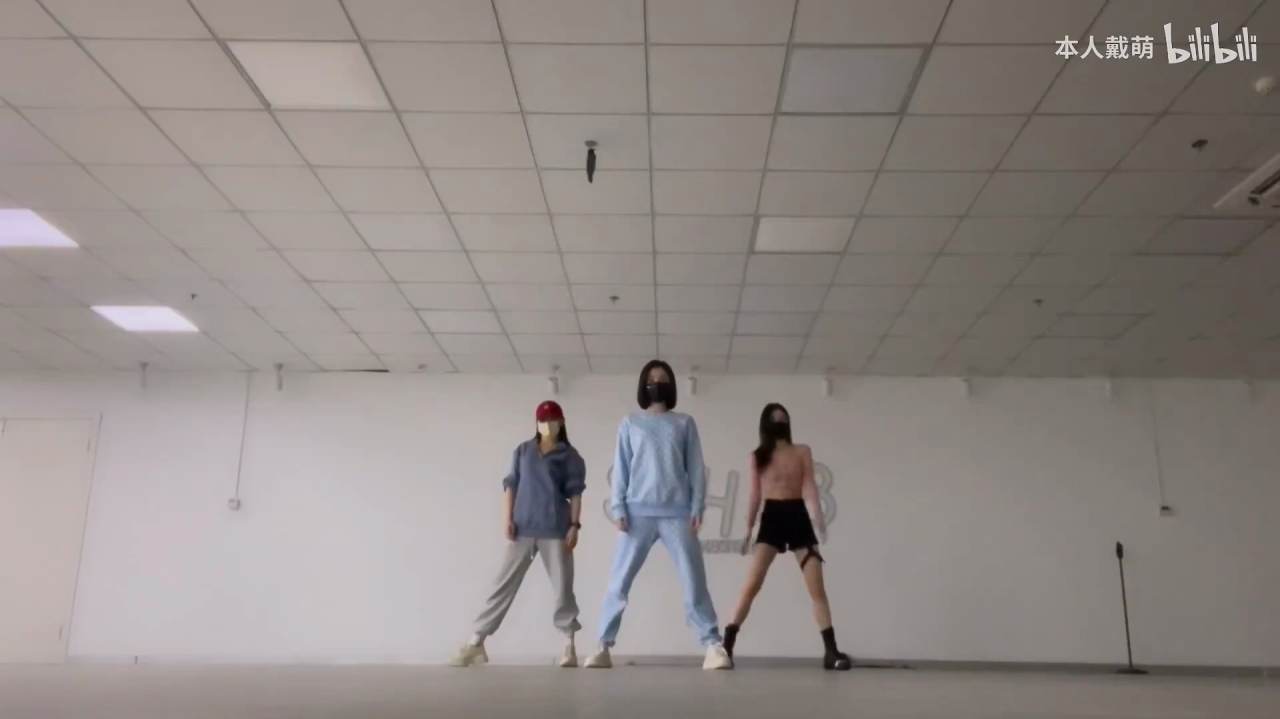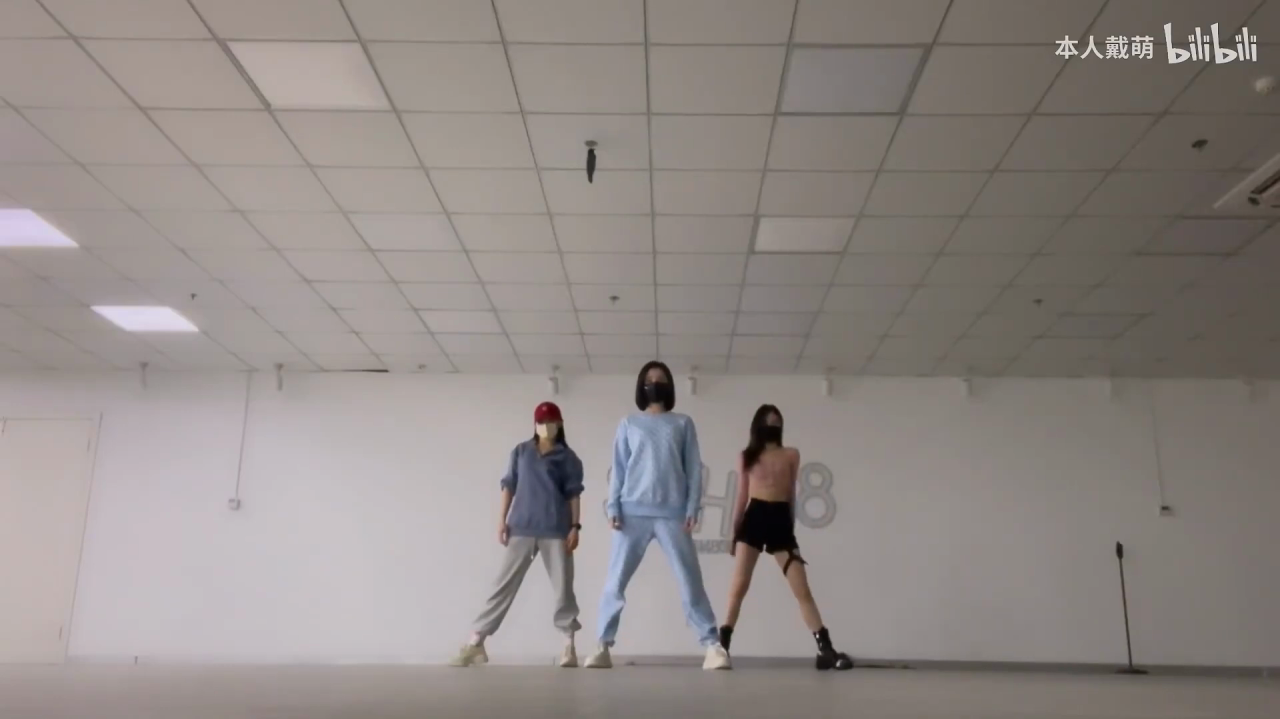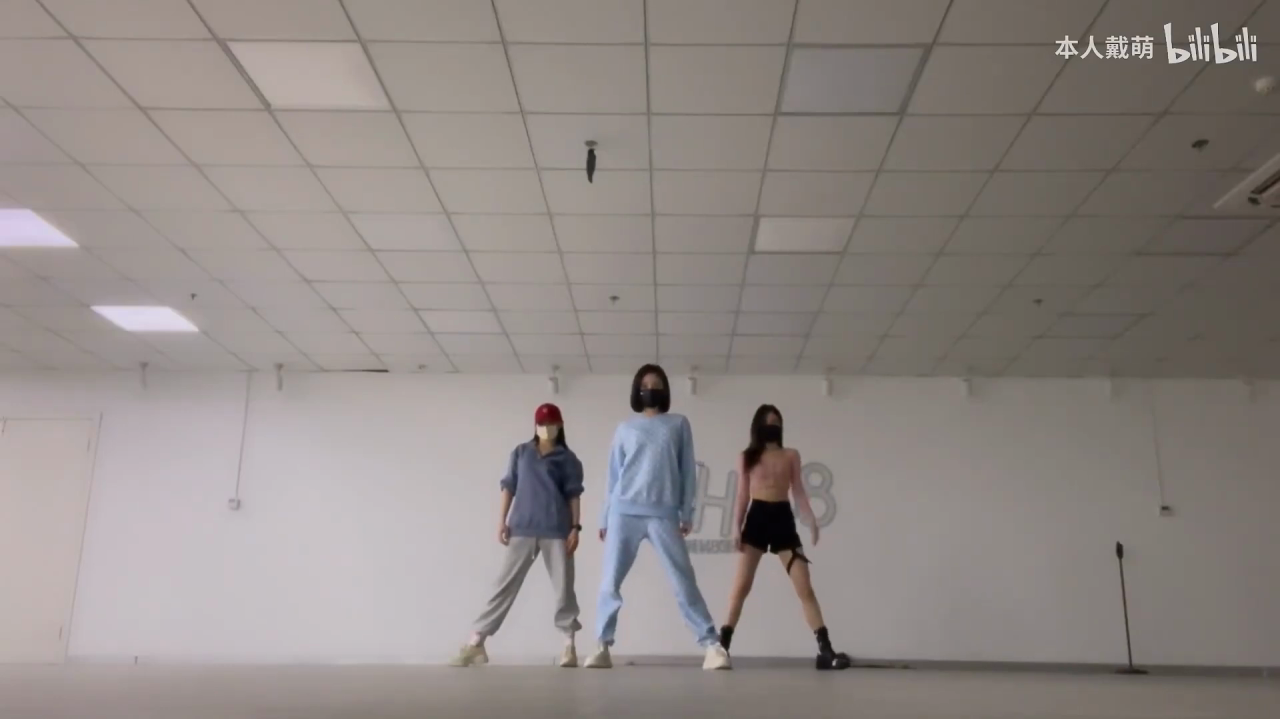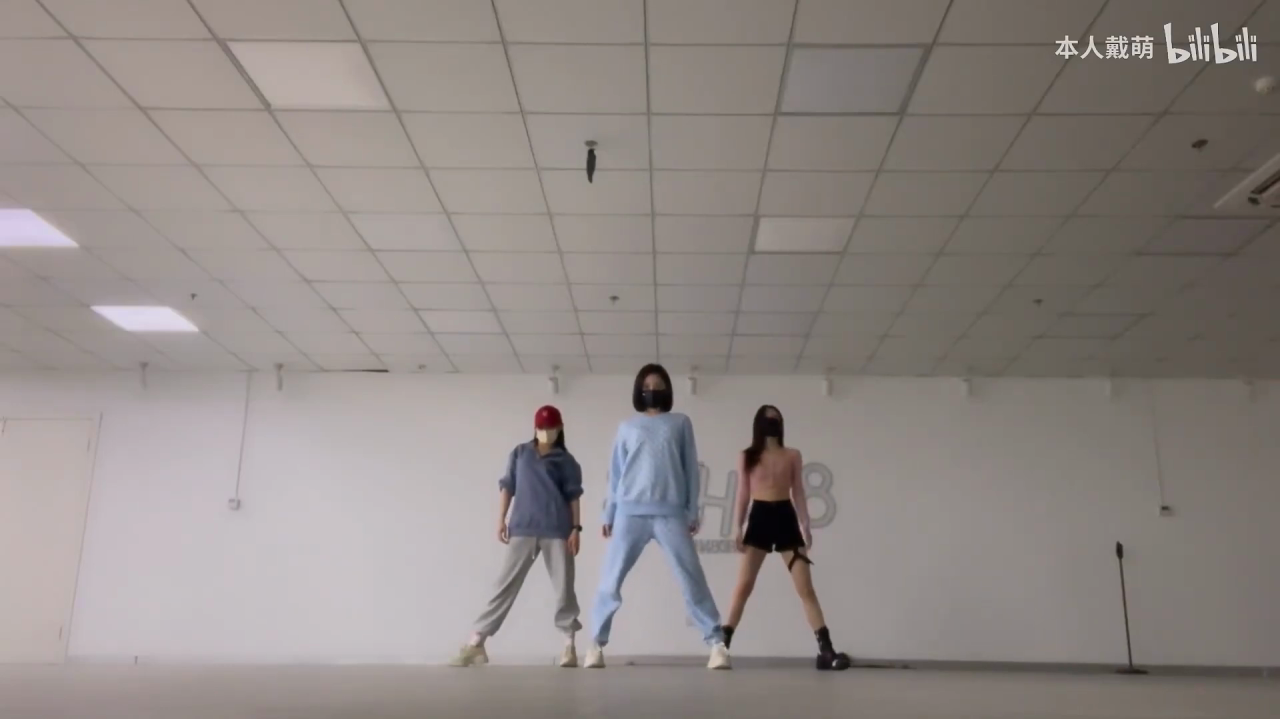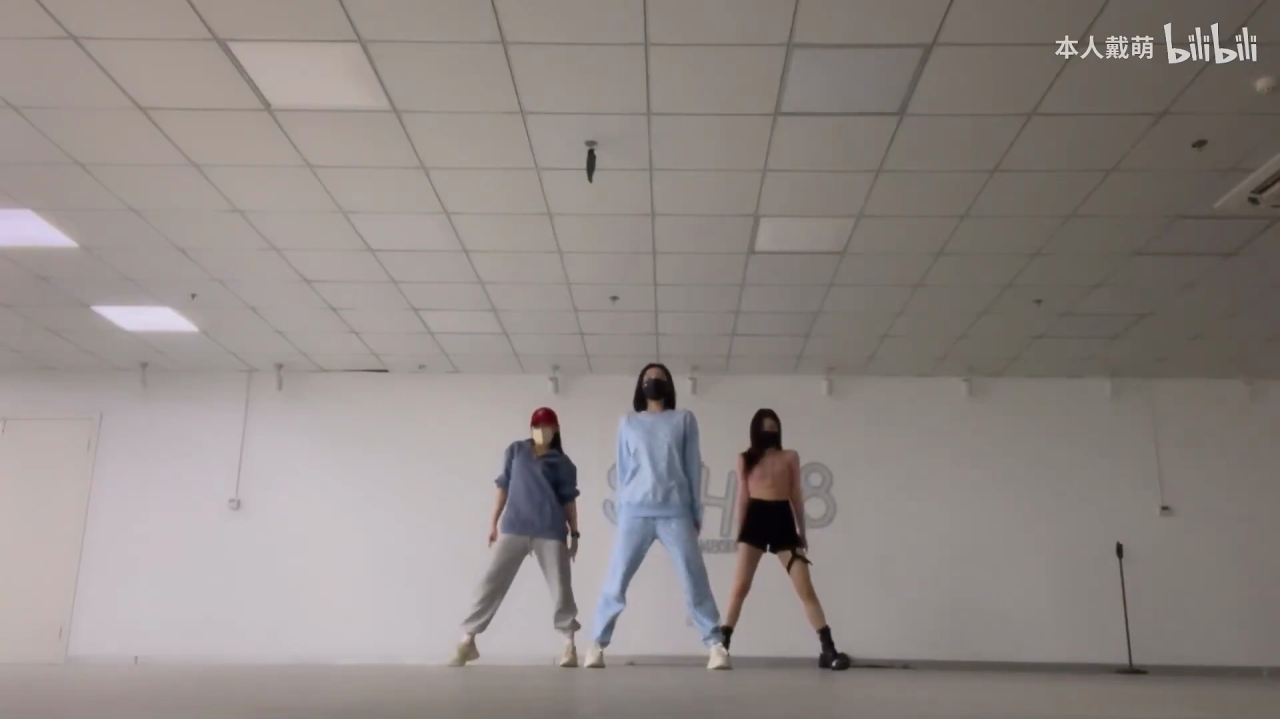
dt=0.7s
person 1, frame 1
left shoulder: (684, 423)
right shoulder: (630, 424)
left elbow: (695, 468)
right elbow: (620, 468)
left wrist: (697, 508)
right wrist: (618, 508)
left hip: (677, 513)
right hip: (637, 513)
left knee: (694, 580)
right knee: (619, 581)
left ankle: (713, 645)
right ankle: (603, 646)
person 1, frame 2
left shoulder: (683, 424)
right shoulder: (628, 424)
left elbow: (693, 469)
right elbow: (618, 468)
left wrist: (692, 509)
right wrist: (613, 507)
left hip: (672, 514)
right hip: (633, 512)
left knee: (690, 581)
right knee: (615, 581)
left ankle: (713, 645)
right ankle: (603, 646)
person 1, frame 3
left shoulder: (679, 424)
right shoulder: (625, 428)
left elbow: (687, 471)
right elbow: (614, 475)
left wrist: (686, 513)
right wrist: (605, 517)
left hip: (662, 515)
right hip: (624, 512)
left knee: (684, 581)
right knee: (610, 581)
left ankle: (712, 645)
right ankle: (602, 646)
person 1, frame 4
left shoulder: (681, 423)
right shoulder: (627, 427)
left elbow: (691, 469)
right elbow: (616, 473)
left wrist: (693, 512)
right wrist: (608, 515)
left hip: (670, 513)
right hip: (630, 512)
left knee: (692, 579)
right knee: (610, 580)
left ankle: (717, 643)
right ankle: (597, 645)
person 1, frame 5
left shoulder: (684, 420)
right shoulder: (628, 423)
left elbow: (693, 467)
right elbow: (623, 470)
left wrist: (696, 512)
right wrist: (621, 513)
left hip: (675, 512)
right hip: (635, 513)
left knee: (694, 579)
right knee: (616, 579)
left ankle: (716, 645)
right ankle: (598, 645)
person 2, frame 1
left shoulder: (802, 452)
right shoulder: (758, 457)
left elbow: (810, 486)
right elbow: (755, 494)
left wrist: (819, 514)
right wrist: (748, 529)
left hip: (798, 518)
right hip: (771, 519)
left knee: (817, 587)
right knee: (752, 585)
left ankle: (832, 651)
right ankle: (726, 645)
person 2, frame 2
left shoulder: (791, 455)
right shoulder: (746, 457)
left elbow: (791, 494)
right elbow: (742, 495)
left wrist: (791, 527)
right wrist: (734, 531)
left hip: (780, 521)
right hip: (753, 519)
left knee: (802, 589)
right knee: (738, 587)
left ankle: (826, 650)
right ankle: (721, 647)
person 2, frame 3
left shoulder: (791, 456)
right shoulder: (747, 458)
left elbow: (798, 491)
right elbow: (742, 494)
left wrist: (811, 521)
right wrist: (737, 528)
left hip: (783, 520)
right hip: (757, 519)
left knee: (805, 588)
right knee: (741, 586)
left ankle: (826, 650)
right ankle: (722, 647)
person 2, frame 4
left shoulder: (792, 455)
right shoulder: (747, 457)
left elbow: (798, 492)
right elbow: (742, 493)
left wrist: (806, 527)
right wrist: (738, 528)
left hip: (786, 519)
right hip: (759, 519)
left knee: (805, 588)
right knee: (743, 586)
left ankle: (826, 650)
right ankle: (722, 645)
person 2, frame 5
left shoulder: (790, 457)
right shoulder: (745, 459)
left elbow: (796, 494)
right elbow: (743, 496)
left wrist: (802, 529)
right wrist: (740, 531)
left hip: (783, 520)
right hip: (756, 519)
left knee: (805, 588)
right knee: (740, 586)
left ankle: (829, 649)
right ankle: (721, 646)
person 3, frame 1
left shoulder: (569, 456)
right shoulder: (523, 450)
left elbow: (575, 492)
right elbow: (511, 485)
left wrist: (574, 525)
right wrist: (508, 517)
left hip: (555, 529)
right hip: (523, 527)
left knee: (562, 586)
right knee: (505, 583)
left ankle: (569, 646)
right ankle: (476, 643)
person 3, frame 2
left shoulder: (567, 456)
right shoulder: (520, 451)
left elbow: (573, 493)
right elbow: (509, 486)
left wrist: (575, 526)
right wrist: (502, 520)
left hip: (555, 529)
right hip: (522, 527)
left knee: (563, 586)
right knee: (506, 583)
left ankle: (569, 646)
right ankle: (476, 643)
person 3, frame 3
left shoulder: (567, 458)
right shoulder: (521, 452)
left elbow: (573, 494)
right elbow: (509, 486)
left wrist: (575, 527)
right wrist: (502, 520)
left hip: (557, 529)
right hip: (523, 528)
left knee: (564, 586)
right knee: (506, 584)
left ankle: (569, 646)
right ankle: (476, 643)
person 3, frame 4
left shoulder: (566, 460)
right shoulder: (520, 453)
left elbow: (573, 496)
right elbow: (507, 486)
left wrist: (576, 528)
right wrist: (501, 519)
left hip: (557, 530)
right hip: (523, 528)
left knee: (564, 586)
right knee: (507, 584)
left ankle: (569, 646)
right ankle: (476, 643)
person 3, frame 5
left shoulder: (562, 463)
right shoulder: (515, 451)
left elbow: (569, 499)
right elbow: (503, 487)
left wrist: (574, 534)
right wrist: (493, 522)
left hip: (549, 531)
right hip: (514, 528)
left knee: (560, 586)
right knee: (493, 581)
left ankle: (569, 646)
right ankle: (467, 641)
